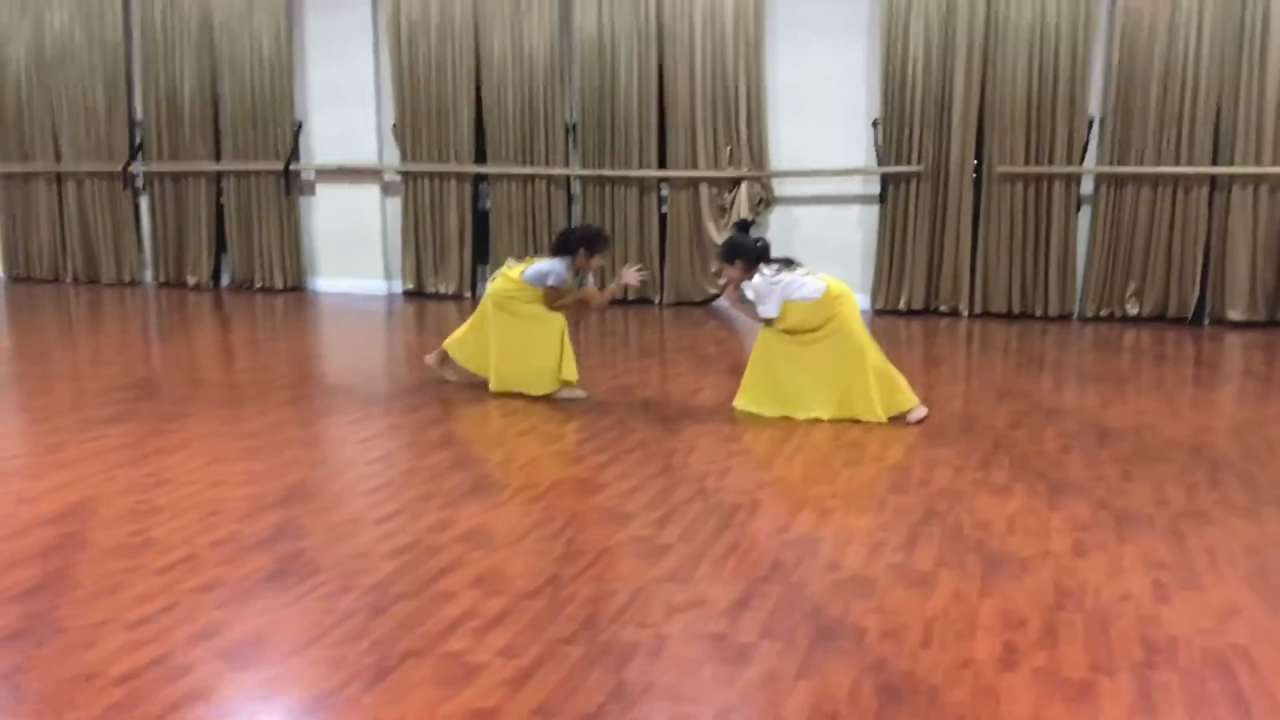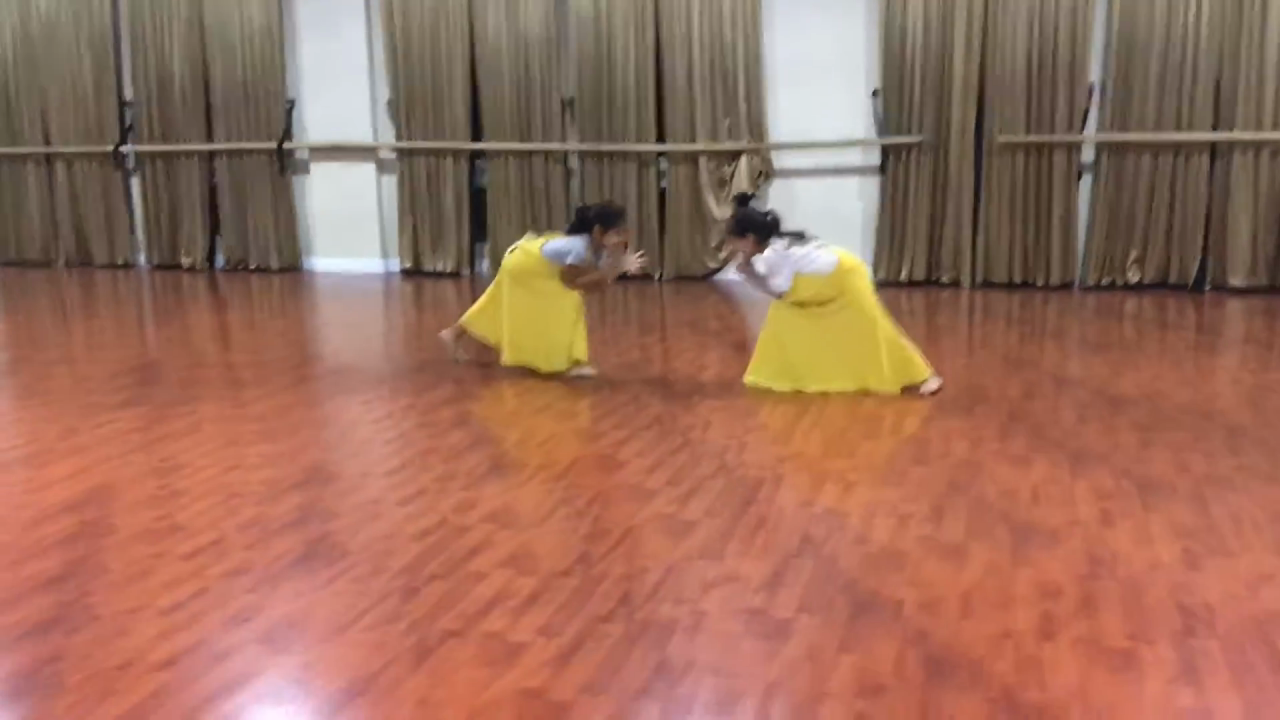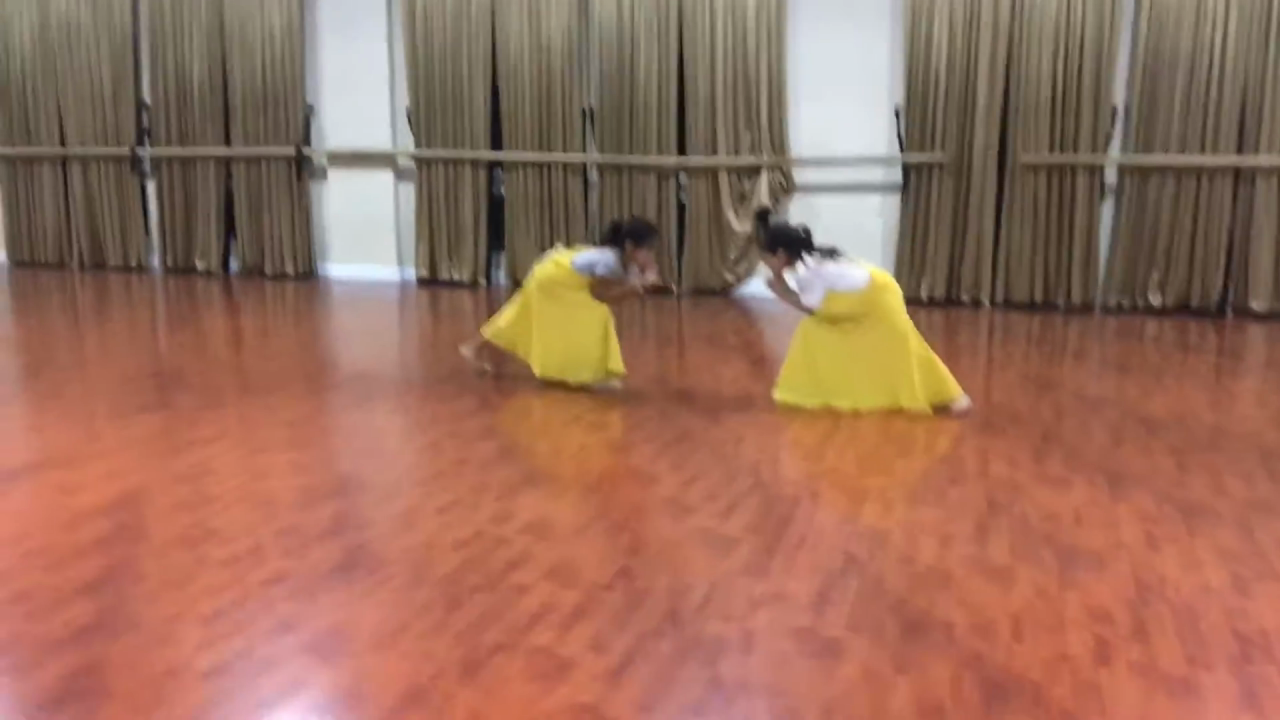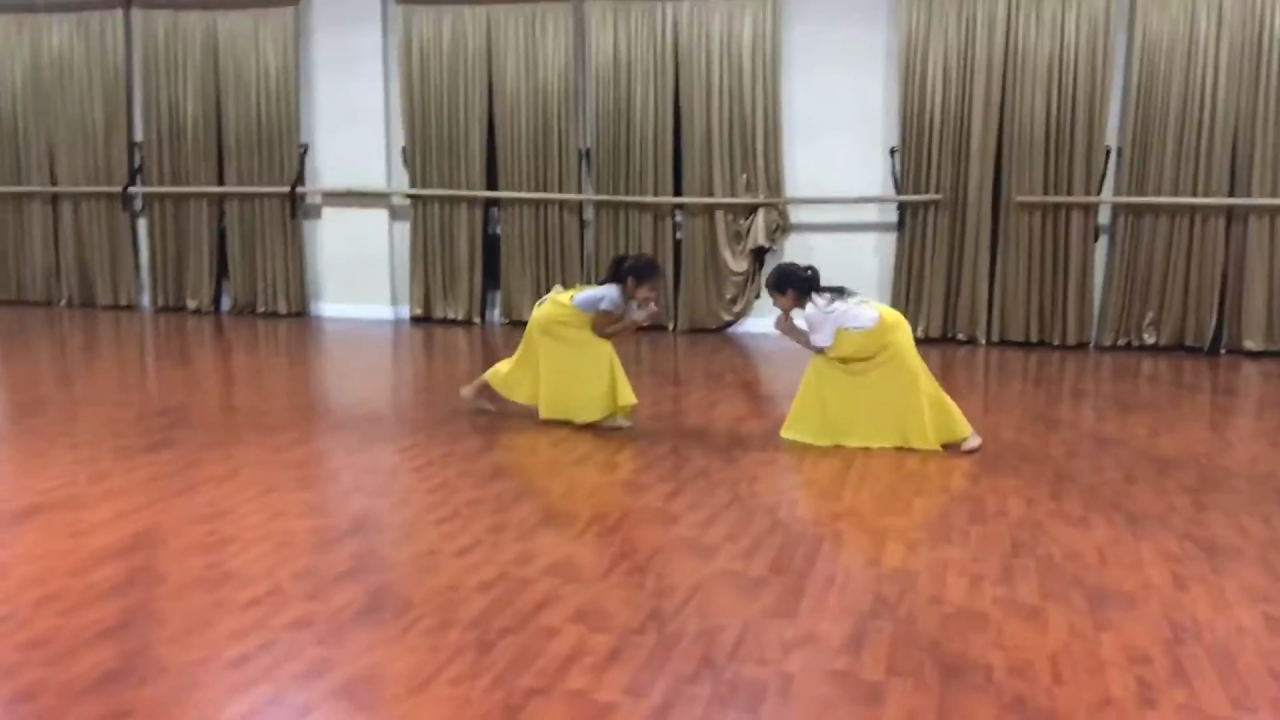
dt=0.2s
person 1, frame 1
left shoulder: (761, 282)
right shoulder: (767, 271)
left elbow: (768, 319)
right elbow: (772, 314)
left wrist: (737, 302)
right wrist: (741, 298)
left hip: (833, 305)
right hip: (818, 310)
left knee: (859, 357)
right knee: (772, 340)
left ankle: (908, 406)
person 1, frame 2
left shoulder: (773, 254)
right shoulder: (777, 246)
left elbow: (780, 292)
right elbow: (784, 289)
left wrist: (748, 274)
right wrist: (750, 270)
left hip: (845, 278)
right hip: (830, 283)
left knee: (872, 329)
right knee: (784, 314)
left ankle: (922, 377)
person 1, frame 3
left shoulder: (806, 270)
right shoulder: (809, 260)
left elbow: (812, 308)
right elbow: (814, 301)
left wrist: (780, 291)
right wrist: (782, 287)
left hip: (877, 295)
right hip: (861, 299)
left knee: (904, 347)
right knee: (814, 330)
left ankle: (952, 397)
person 1, frame 4
left shoulder: (814, 311)
right shoulder: (818, 300)
left elbow: (821, 348)
right elbow: (822, 341)
left wrist: (789, 331)
right wrist: (792, 329)
left hip: (887, 334)
right hip: (871, 338)
left knee: (914, 386)
right knee: (823, 368)
left ankle: (963, 435)
person 2, frame 1
left shoulder: (581, 272)
right shoulder: (559, 271)
left elbow: (596, 302)
right elbow: (551, 305)
left wrist: (620, 283)
right wrist: (579, 295)
left hip: (508, 292)
right hip: (507, 293)
left knee: (482, 331)
right knee: (552, 325)
left ankle: (439, 358)
right ankle: (554, 385)
person 2, frame 2
left shoulder: (596, 249)
right shoulder: (580, 249)
left elbow: (601, 281)
right elbow: (569, 283)
left wrist: (623, 267)
right wrist: (600, 275)
left hip: (520, 264)
right hip: (522, 267)
left knee: (495, 308)
right knee: (567, 302)
left ankle: (454, 334)
right ankle: (568, 362)
person 2, frame 3
left shoulder: (628, 265)
right shoulder: (609, 261)
left elbow: (619, 292)
right elbow: (599, 296)
left wrist: (644, 283)
right wrist: (631, 288)
left hip: (551, 278)
right hip: (552, 279)
left knee: (520, 320)
right knee: (596, 315)
left ankle: (476, 348)
right ankle: (592, 374)
person 2, frame 4
left shoulder: (627, 300)
right shoulder: (612, 297)
left elbow: (617, 327)
right elbow: (601, 332)
left wrist: (639, 318)
right wrist: (634, 320)
left hip: (551, 317)
right hip: (553, 320)
left knee: (524, 364)
right knee: (598, 354)
left ankle: (475, 389)
right ankle: (603, 413)
